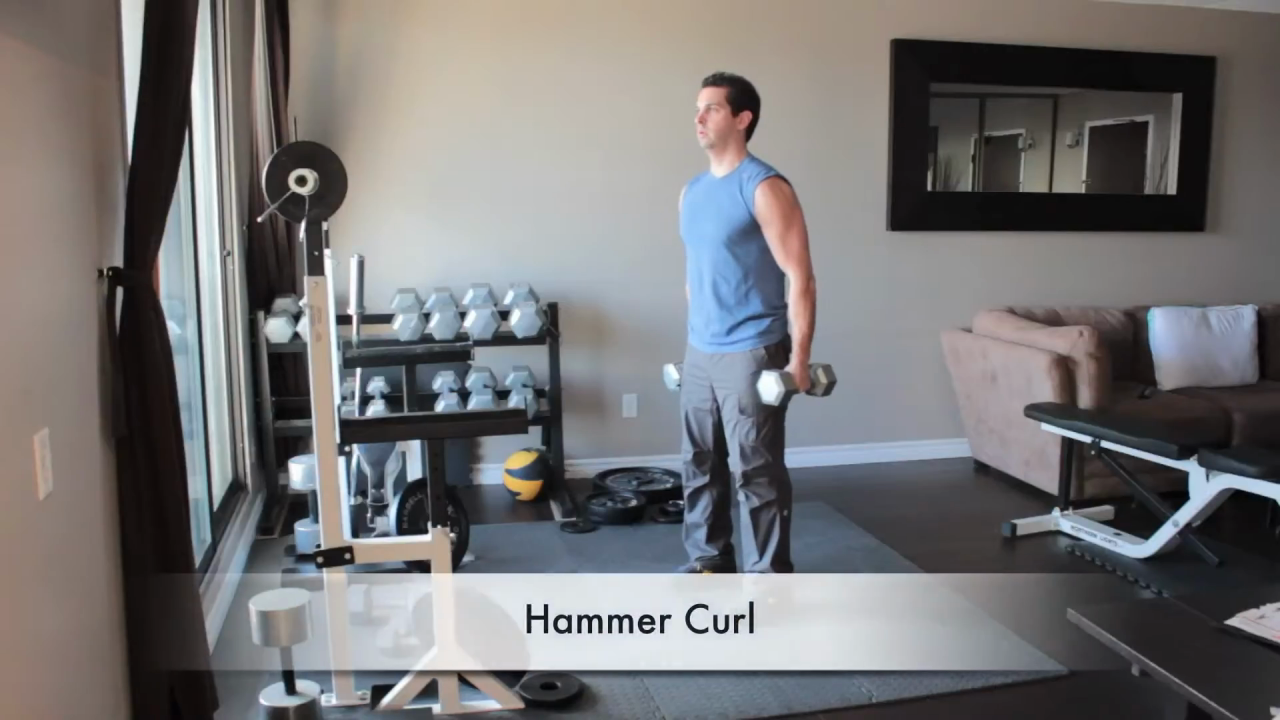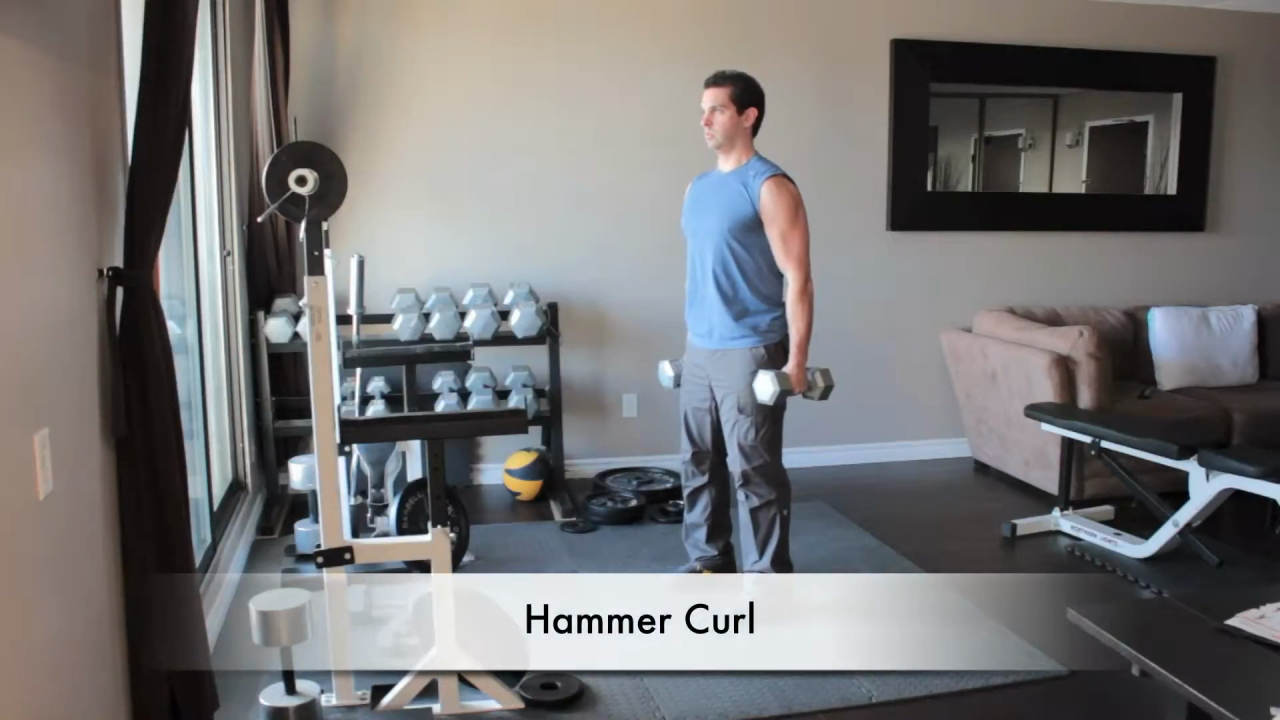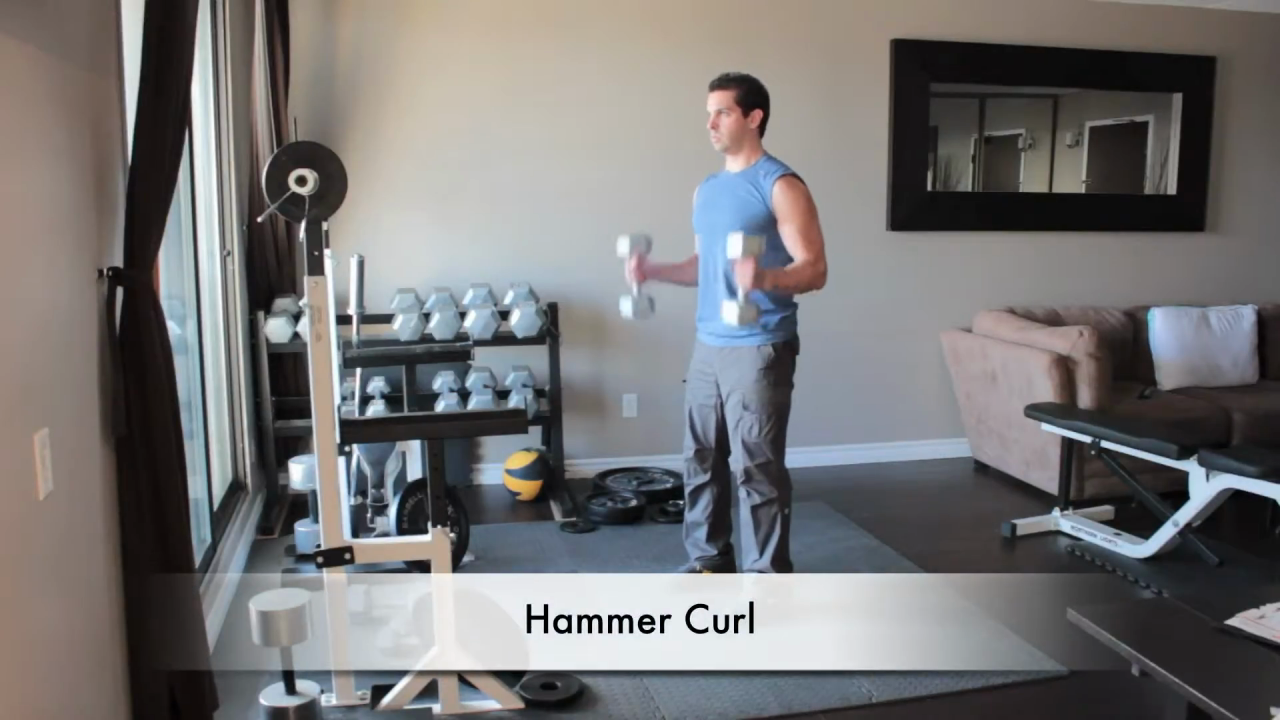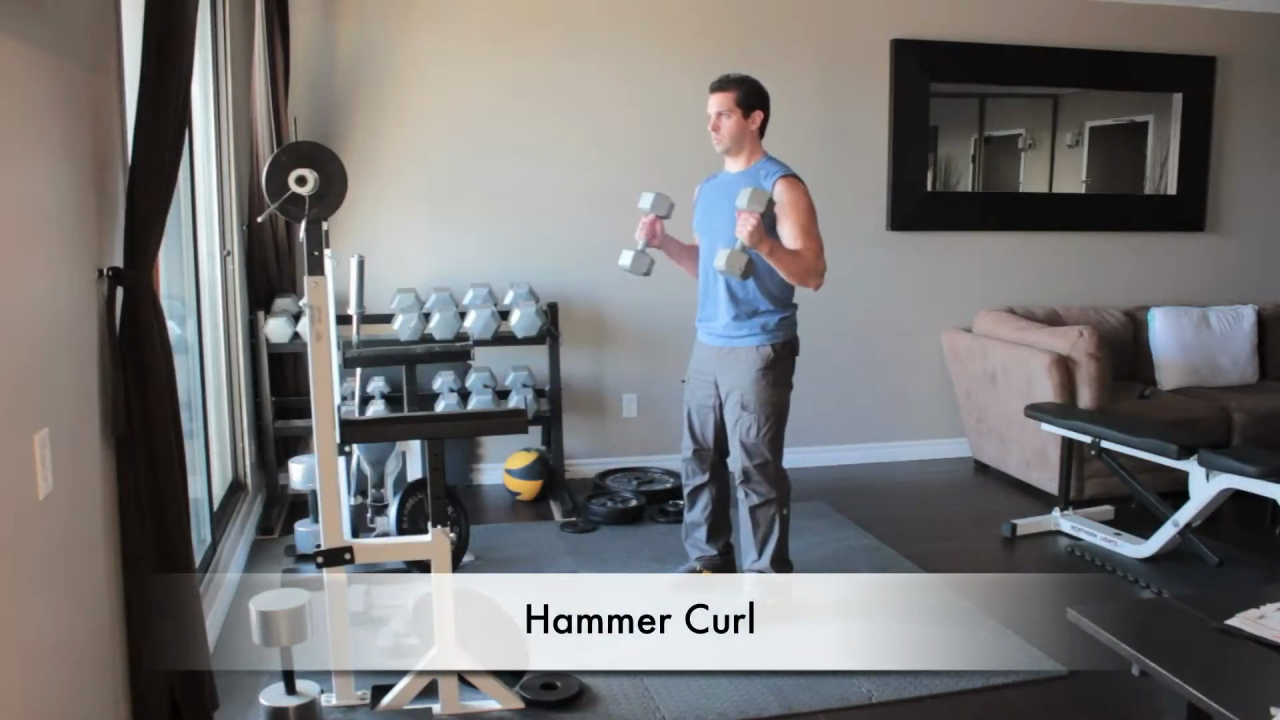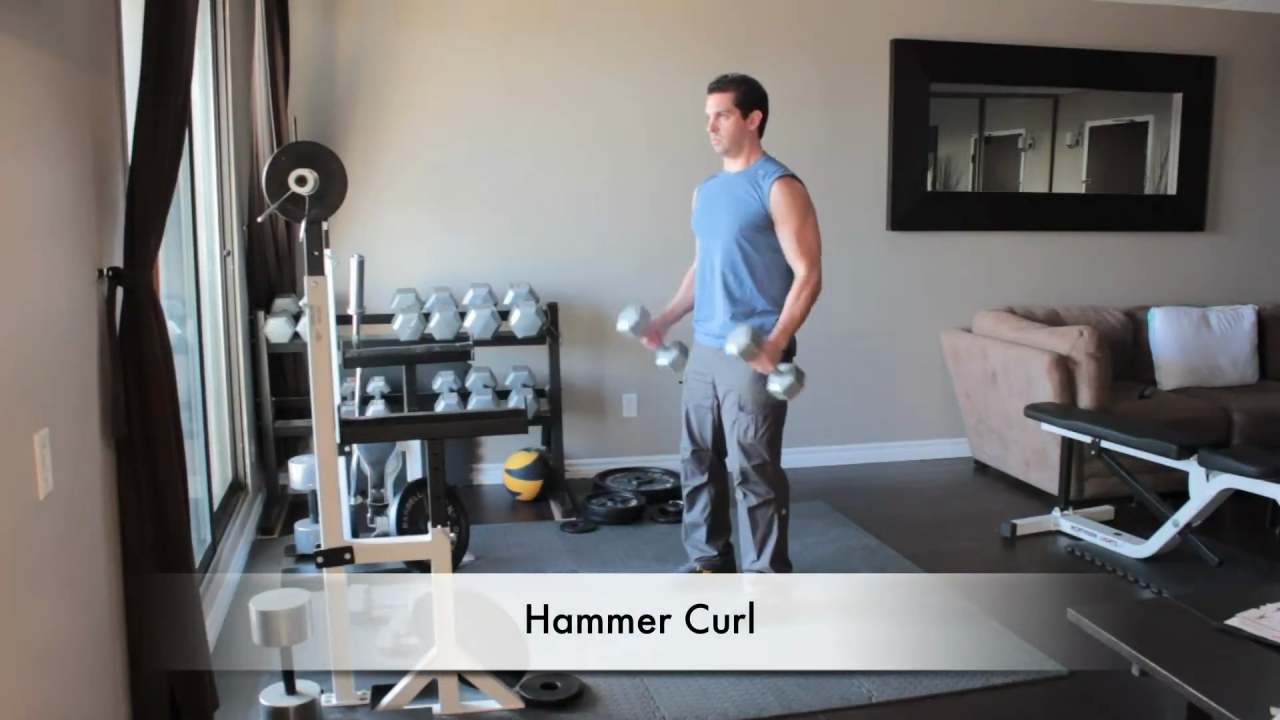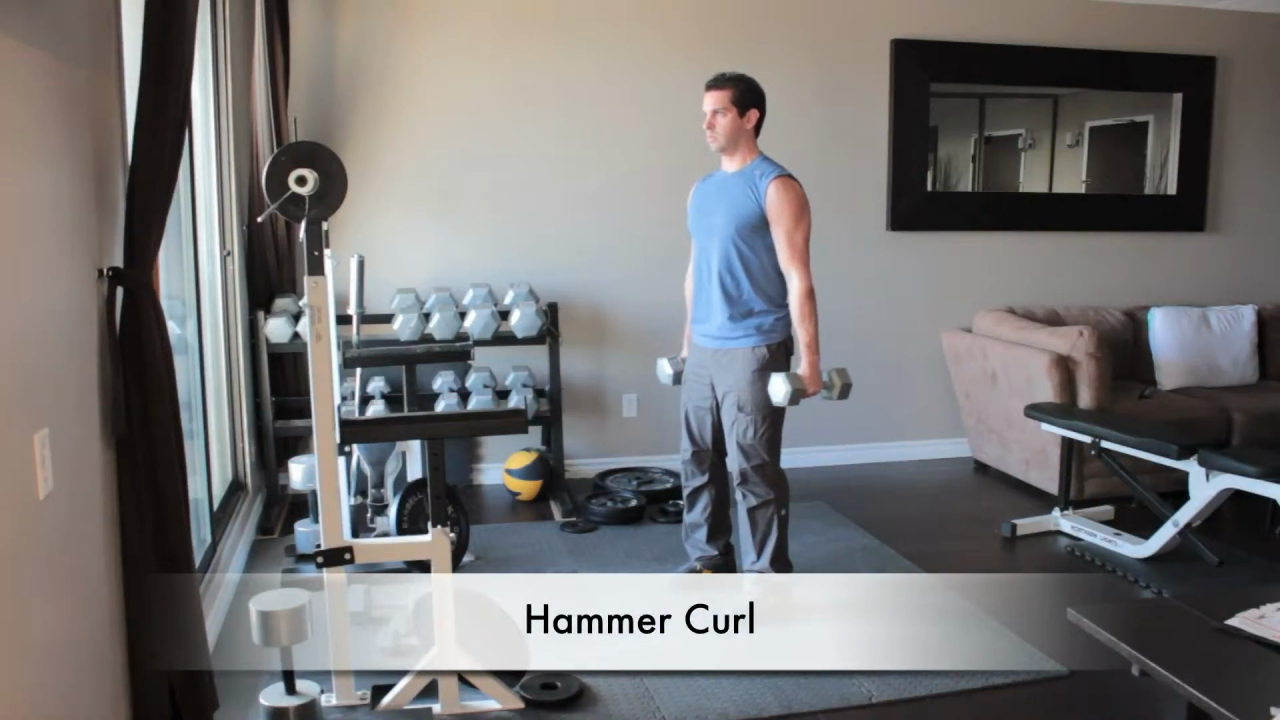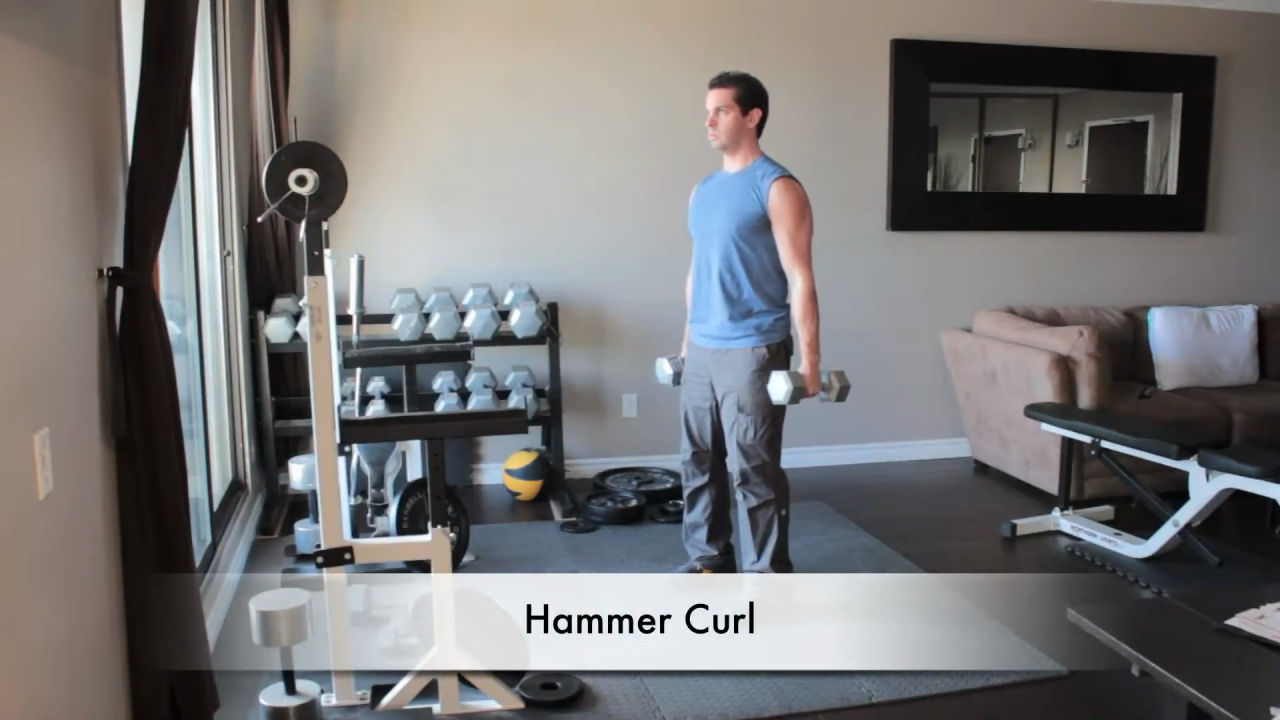
dt=0.7s
person 1, frame 1
left shoulder: (765, 188)
right shoulder: (691, 191)
left elbow: (799, 277)
left wrist: (799, 358)
left hip: (752, 354)
right hip: (700, 354)
left knee: (756, 472)
right knee: (700, 465)
left ankle: (769, 578)
right ankle: (709, 556)
person 1, frame 2
left shoulder: (771, 187)
right shoulder: (698, 187)
left elbow: (798, 278)
left wrist: (796, 360)
left hip: (751, 353)
right hip: (699, 351)
left knee: (754, 470)
right knee: (699, 464)
left ankle: (769, 578)
right ankle: (709, 559)
person 1, frame 3
left shoulder: (781, 186)
right shoulder: (707, 189)
left elbow: (814, 268)
left wrist: (766, 278)
right wrist: (657, 271)
left hip: (759, 350)
right hip: (708, 346)
left knee: (757, 468)
right knee: (701, 460)
left ankle: (767, 576)
right ankle: (709, 559)
person 1, frame 4
left shoulder: (781, 186)
right shoulder: (707, 189)
left elbow: (813, 273)
left wrist: (762, 243)
right wrist: (665, 243)
left hip: (758, 350)
right hip: (707, 346)
left knee: (755, 468)
right knee: (699, 459)
left ankle: (766, 576)
right ankle: (708, 559)
person 1, frame 5
left shoulder: (779, 187)
right shoulder: (705, 190)
left elbow: (809, 275)
left wrist: (777, 342)
right wrist: (664, 319)
left hip: (754, 356)
right hip: (704, 348)
left knee: (754, 469)
right knee: (698, 461)
left ankle: (766, 575)
right ankle: (708, 559)
person 1, frame 6
left shoulder: (777, 187)
right shoulder: (702, 189)
left elbow: (798, 278)
left wrist: (808, 360)
right wrist: (687, 342)
left hip: (753, 351)
right hip: (703, 350)
left knee: (754, 470)
right knee: (699, 462)
left ankle: (767, 575)
right ankle: (709, 559)
person 1, frame 7
left shoulder: (778, 188)
right shoulder: (703, 189)
left elbow: (800, 279)
left wrist: (809, 360)
right wrist: (687, 342)
left hip: (753, 352)
right hip: (702, 351)
left knee: (754, 470)
right knee: (698, 463)
left ankle: (767, 575)
right ankle: (708, 559)
